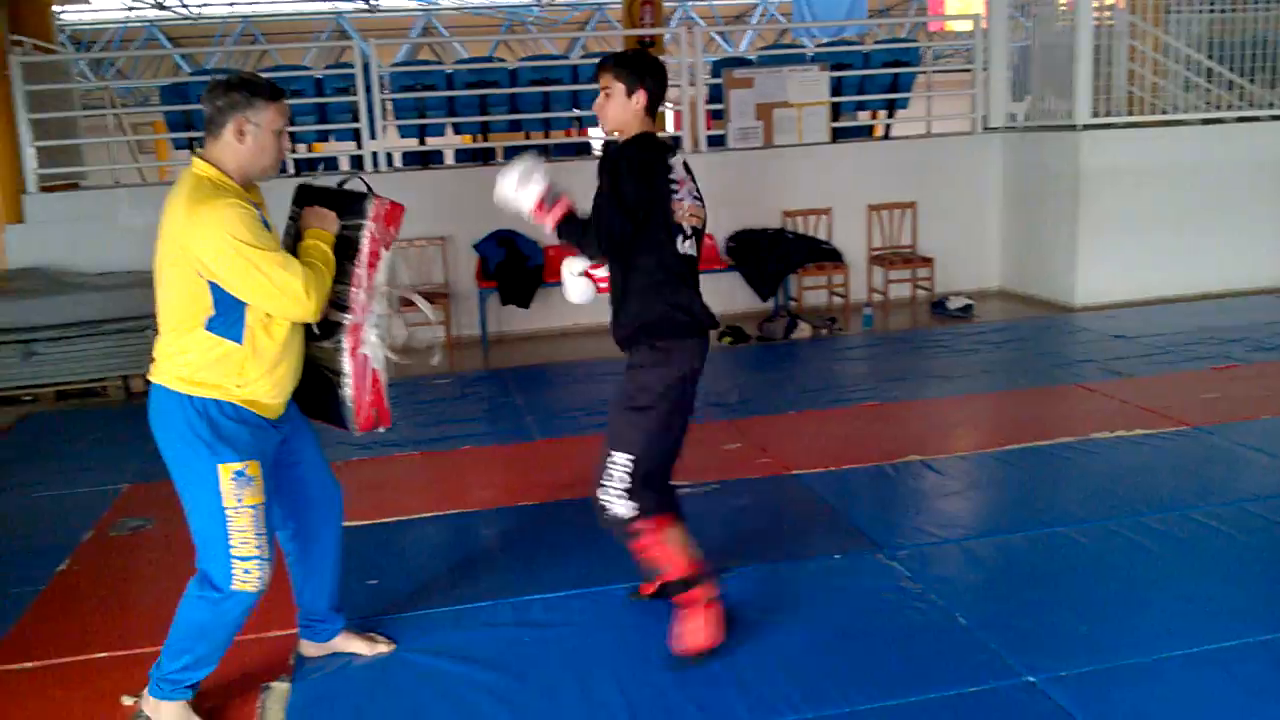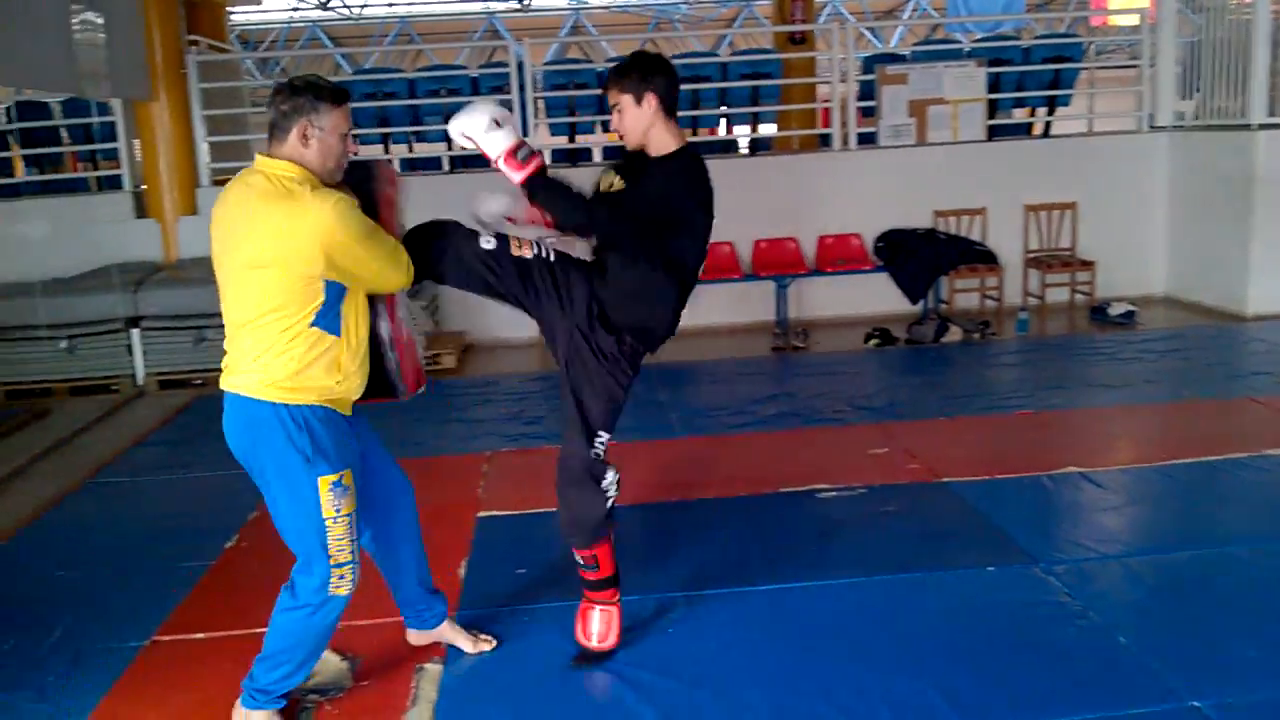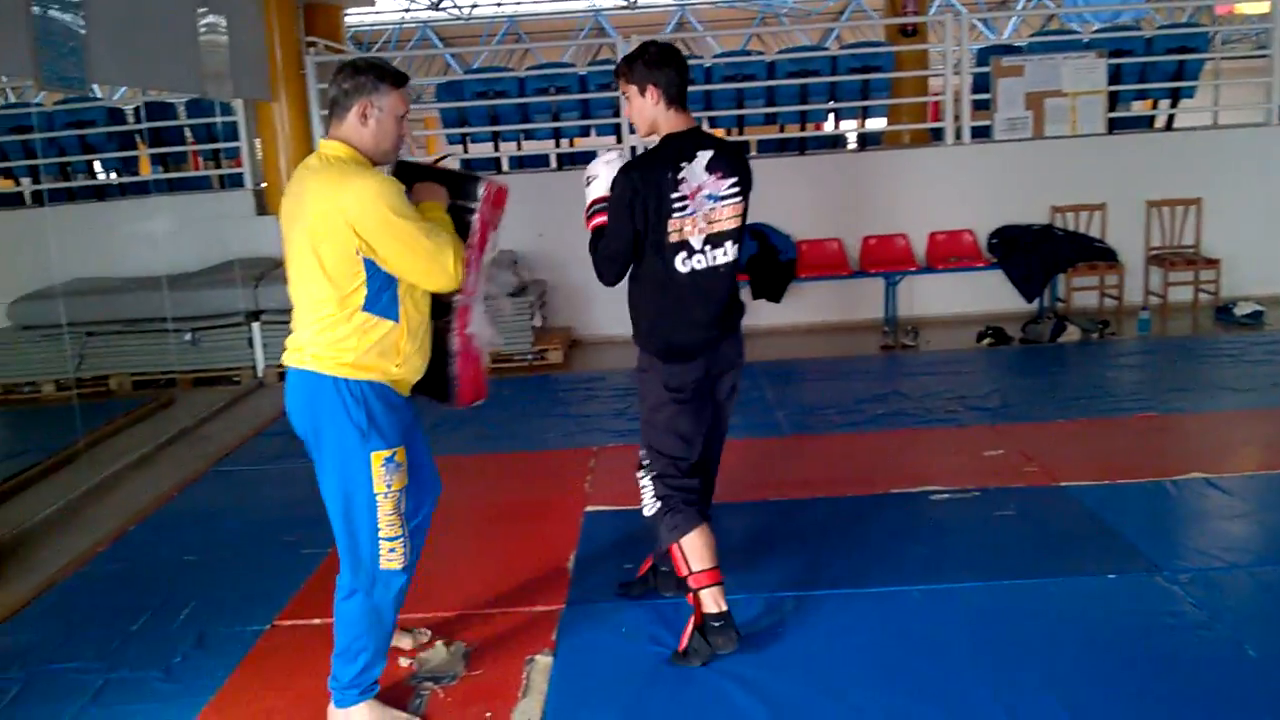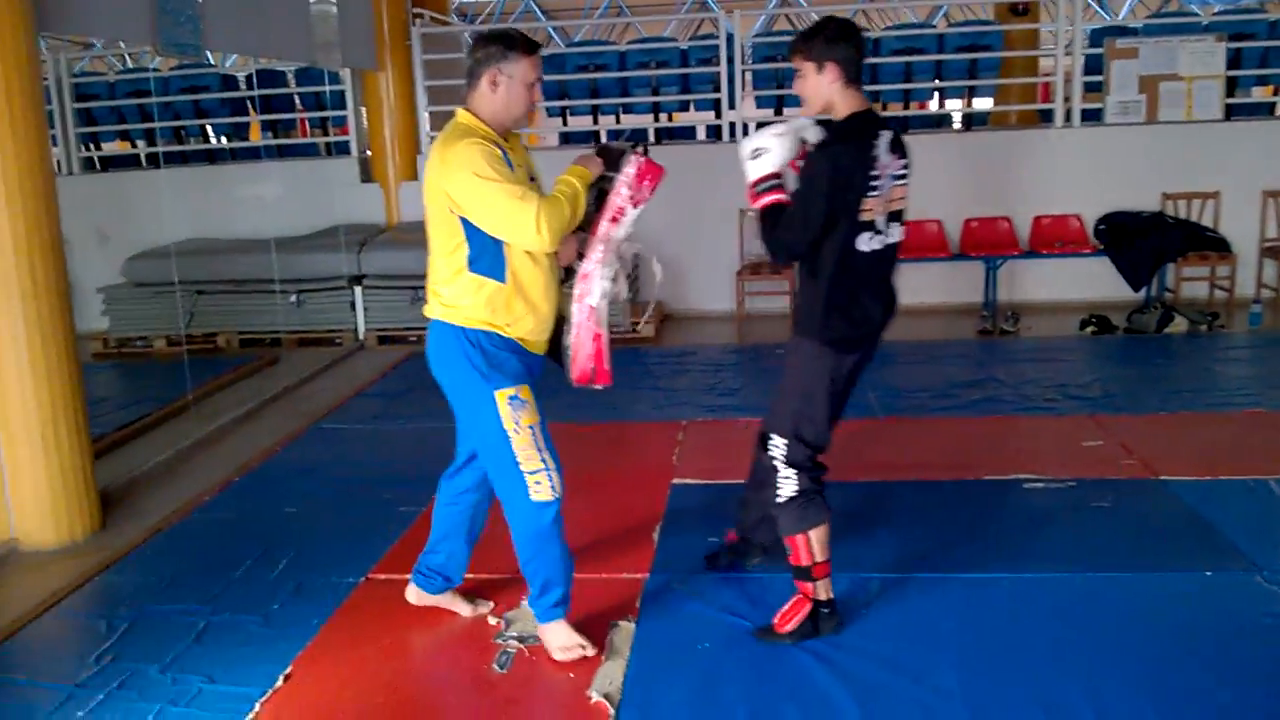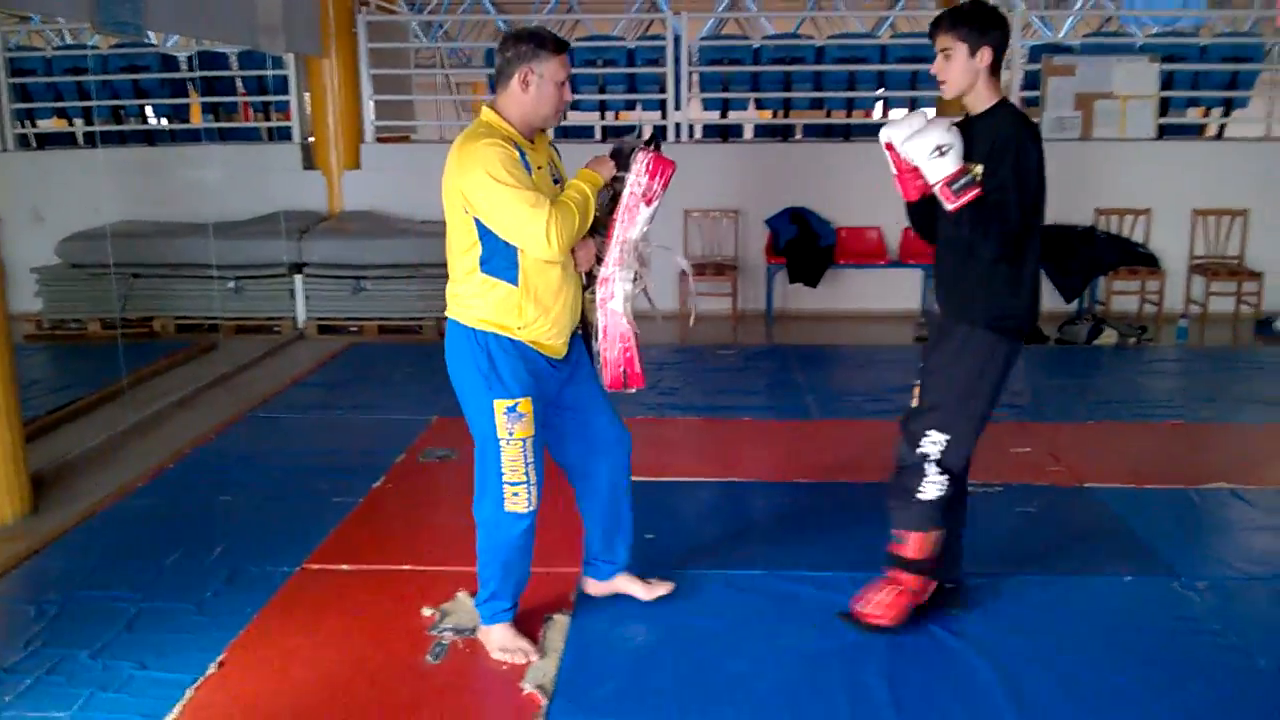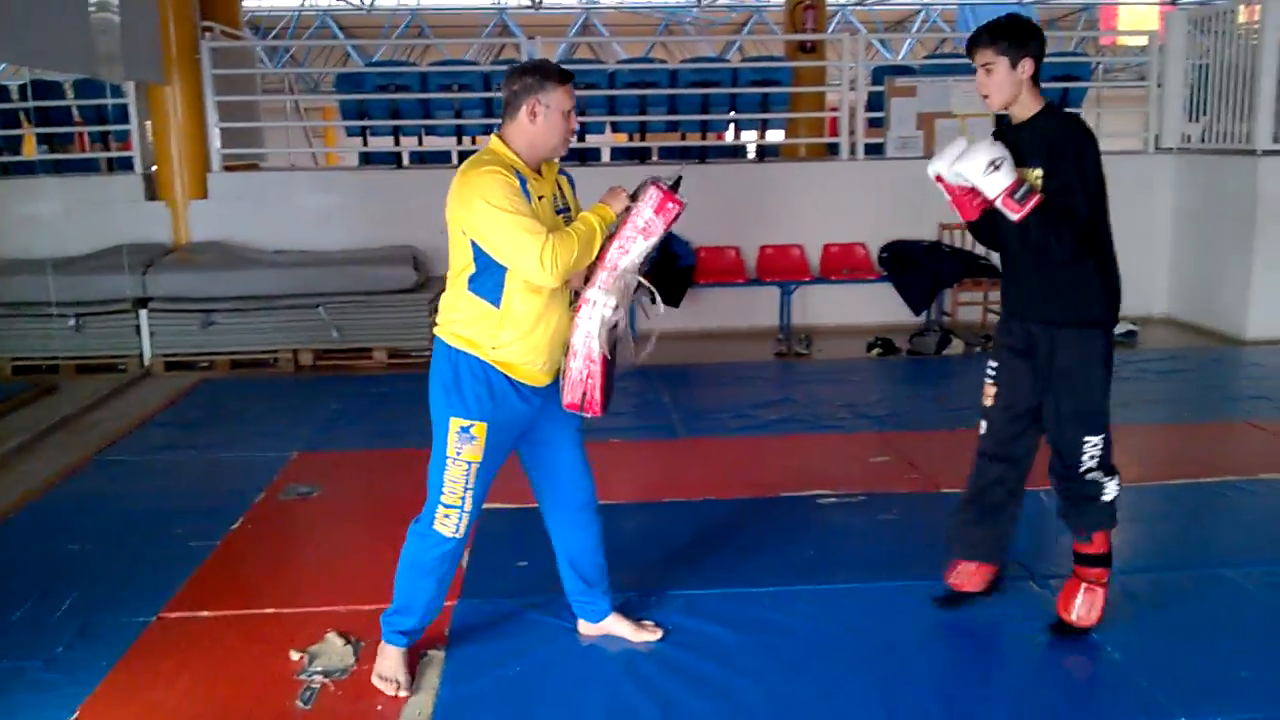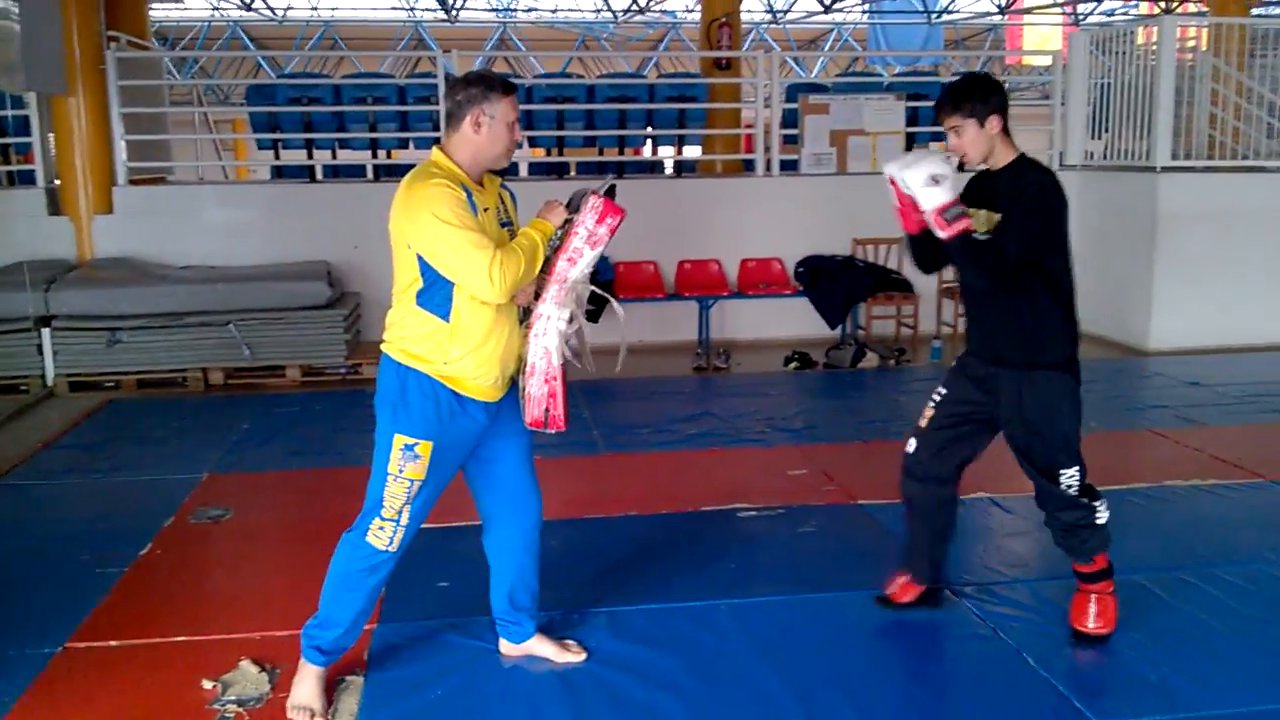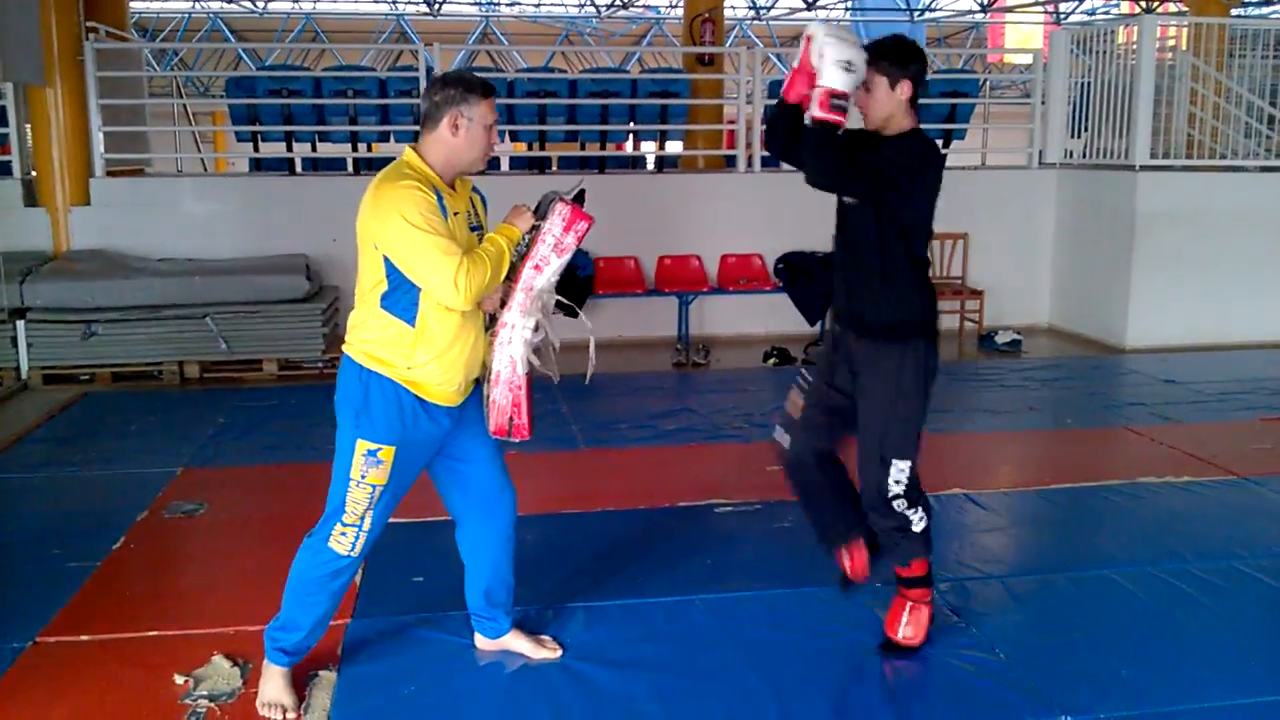
dt=0.5s
person 1, frame 1
left shoulder: (232, 196)
right shoulder: (213, 213)
right elbow: (302, 297)
left wrist: (310, 240)
right wrist: (320, 237)
left hip: (260, 403)
right hip: (205, 412)
left knee: (316, 509)
right knee: (238, 567)
left ankle: (320, 630)
person 1, frame 2
left shoulder: (231, 196)
right shoulder: (325, 211)
right elbow: (396, 273)
right wrist: (366, 214)
left hip: (293, 404)
right hip: (288, 416)
left knee: (389, 502)
right knee: (327, 571)
left ankle: (426, 618)
person 1, frame 3
left shoulder: (311, 177)
right shoulder: (364, 187)
right elbow: (444, 270)
left wrist: (411, 214)
right wrist: (432, 209)
left hip: (348, 382)
right hip: (346, 392)
left knee: (415, 494)
right knee: (376, 545)
left ankle: (373, 626)
person 1, frame 4
left shoulder: (503, 145)
right shoulder: (463, 154)
left elbow: (528, 232)
right elbow: (539, 225)
left wrist: (564, 240)
right wrist: (580, 177)
left hip: (507, 339)
right hip: (473, 342)
left knee: (477, 465)
right knee: (532, 481)
left ankle: (433, 581)
right ankle: (551, 614)
person 1, frame 5
left shoulder: (537, 145)
right shoulder: (481, 153)
right elbow: (547, 234)
left wrist: (584, 245)
right wrist: (589, 180)
left hip: (553, 341)
right hip: (494, 347)
left knee: (605, 450)
right knee: (512, 489)
left ankle: (606, 571)
right ankle: (494, 616)
person 1, frame 6
left shoulder: (553, 178)
right shoulder: (484, 181)
left elbow: (568, 262)
right elbow: (547, 262)
left wrist: (596, 267)
right wrist: (602, 213)
left hip: (543, 372)
right hip: (478, 371)
left knee: (572, 497)
right knee: (449, 515)
left ankle: (594, 613)
right ankle: (395, 638)
person 1, frame 7
left shoulder: (493, 189)
right shoulder: (429, 194)
right elbow: (494, 277)
left wrist: (537, 278)
right wrist: (542, 227)
left hip: (491, 387)
right hip: (426, 388)
left knee: (517, 513)
right knee: (384, 530)
left ankle: (518, 633)
right ankle: (315, 659)
person 1, frame 8
left shoulder: (463, 194)
right shoulder: (399, 194)
left elbow: (476, 282)
right elbow: (458, 284)
left wrist: (500, 288)
right wrist: (507, 233)
left hip: (455, 391)
right hip: (387, 392)
left knee: (491, 508)
right knee: (346, 534)
left ankle: (494, 628)
right ankle: (280, 657)
person 2, frame 1
left shoulder: (628, 159)
right shoulder: (671, 162)
left elbow: (609, 239)
left wrist: (541, 203)
right wrist: (598, 277)
left hip: (664, 346)
right hip: (675, 337)
left knee: (623, 492)
right knee: (649, 475)
left ankle: (700, 599)
right ankle: (678, 575)
person 2, frame 2
left shoulder: (682, 180)
right shoulder: (644, 170)
left elbow: (589, 218)
left wrist: (510, 149)
left hip: (615, 339)
right hip: (579, 295)
left knee: (584, 476)
right knee: (449, 243)
left ankle: (603, 600)
person 2, frame 3
left shoulder: (639, 176)
right shoulder: (732, 160)
left elbow: (608, 267)
left wrist: (599, 200)
left hip: (671, 349)
right hip: (722, 341)
left knee: (667, 479)
right knee: (693, 462)
left ankle: (713, 617)
right ankle: (667, 562)
person 2, frame 4
left shoulder: (834, 152)
right shoulder: (887, 143)
left elbow: (789, 245)
left wrist: (767, 179)
right wrist: (795, 176)
left hip: (830, 327)
right hip: (859, 319)
left knee: (789, 454)
right knee: (786, 435)
left ankle: (817, 598)
right ankle: (755, 537)
person 2, frame 5
left shoulder: (1014, 138)
right shoulder: (963, 132)
left elbow: (994, 240)
left wrist: (947, 181)
right wrist: (914, 182)
left hip: (989, 321)
right hip: (956, 314)
left knee: (931, 448)
right knee: (927, 439)
left ankle: (907, 578)
right ankle: (938, 576)
person 2, frame 6
left shoulder: (1069, 138)
right shoulder: (999, 144)
left elbow: (1067, 240)
left wrist: (1012, 195)
right wrist: (968, 204)
left hip: (1078, 322)
right hip: (1020, 320)
left knee: (1078, 452)
right knee: (999, 442)
left ankle: (1090, 573)
right ankle: (977, 559)
person 2, frame 7
left shoulder: (1036, 188)
right shoulder: (977, 188)
left elbow: (990, 272)
right elbow: (930, 260)
left wrist: (944, 213)
right wrist: (915, 214)
left hip: (1039, 367)
right hip: (982, 361)
left knee: (1060, 484)
right knee: (924, 462)
left ankle: (1096, 582)
right ankle: (920, 576)
person 2, frame 8
left shoulder: (917, 154)
right shoulder: (866, 144)
left elbow: (832, 176)
right elbow: (782, 144)
left wrist: (828, 101)
right wrist: (801, 81)
left hip: (897, 341)
right hip: (849, 329)
left knee: (888, 475)
right knee: (802, 448)
left ankle: (914, 590)
right ankle: (852, 539)
